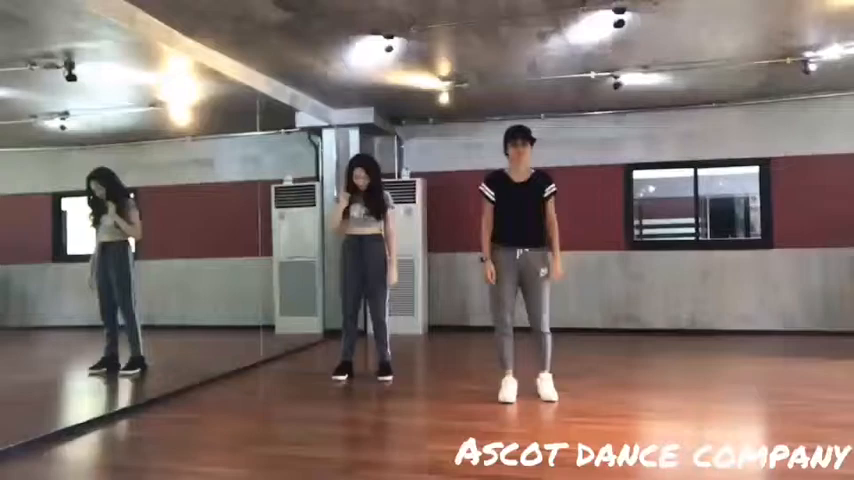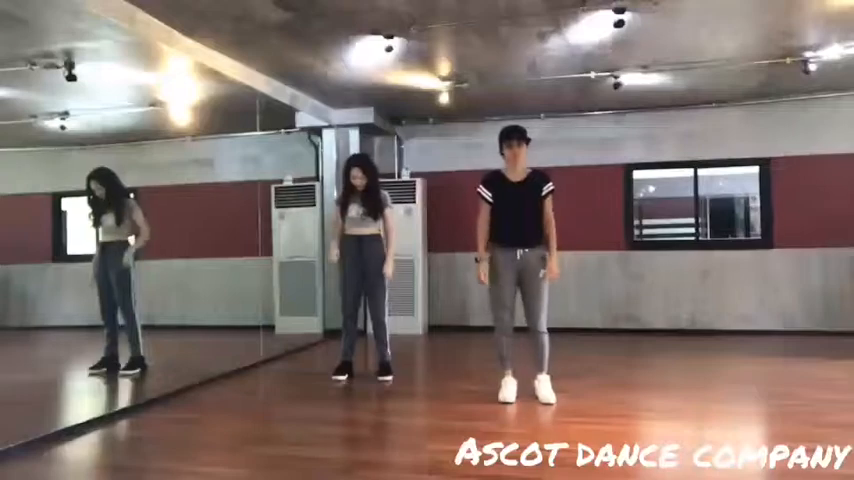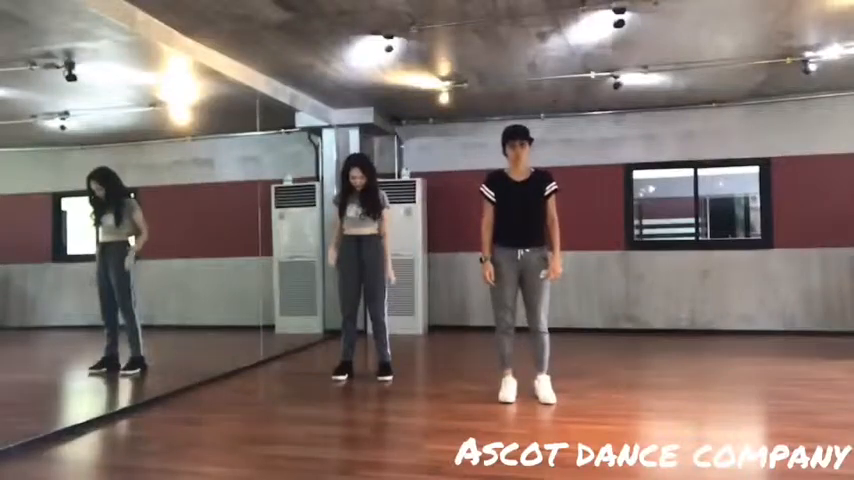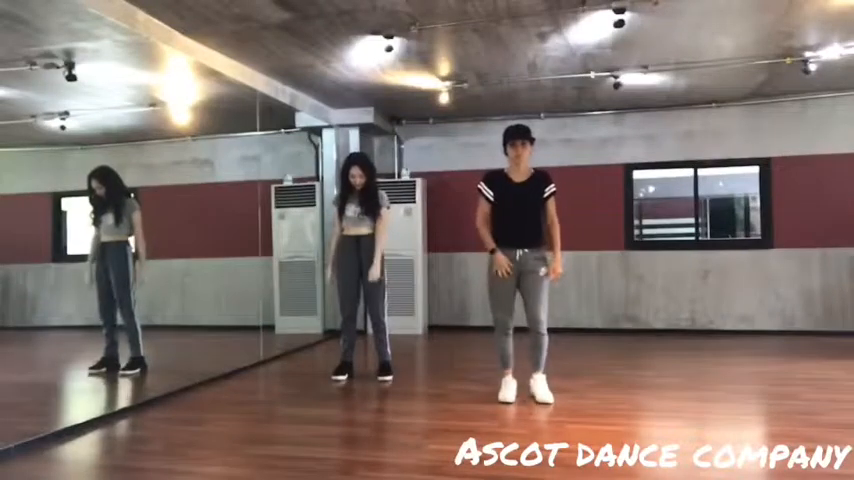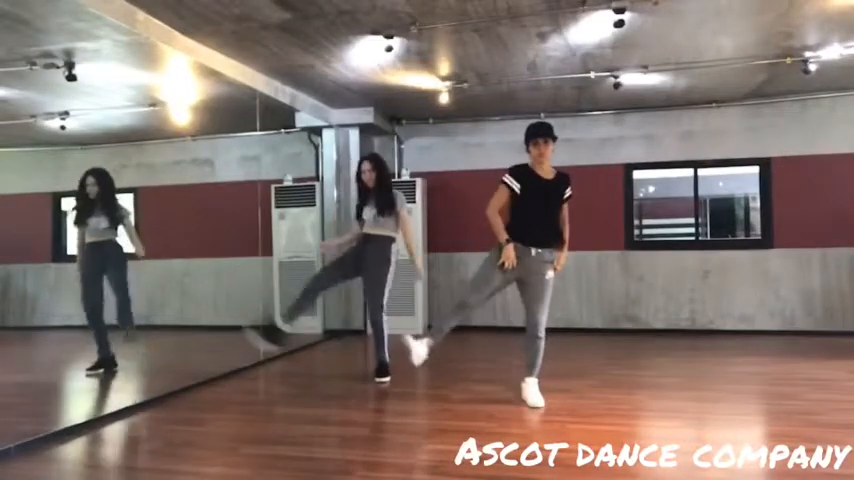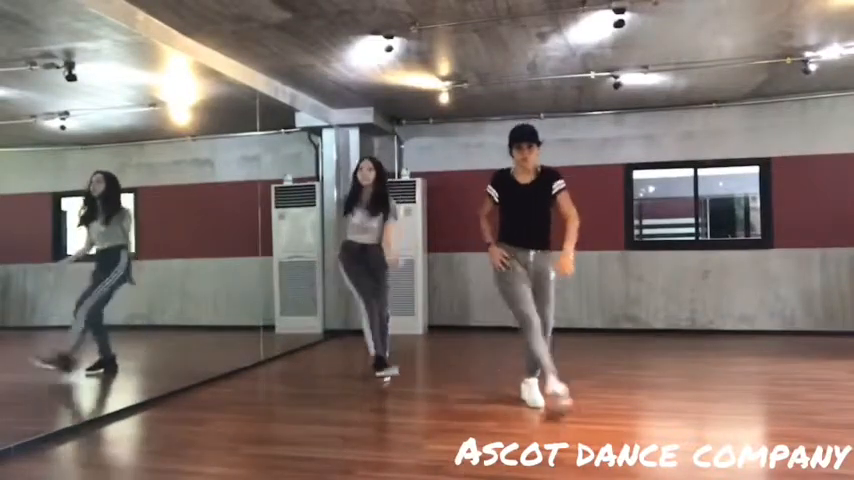
dt=0.5s
person 1, frame 1
left shoulder: (543, 180)
right shoulder: (494, 181)
left elbow: (551, 220)
right elbow: (487, 222)
left wrist: (556, 257)
right wrist: (486, 258)
left hip: (535, 255)
right hip: (503, 255)
left knee: (541, 320)
right knee: (503, 320)
left ankle: (544, 376)
right ankle: (508, 378)
person 1, frame 2
left shoulder: (541, 180)
right shoulder: (491, 181)
left elbow: (548, 219)
right elbow: (484, 221)
left wrist: (553, 256)
right wrist: (481, 259)
left hip: (534, 255)
right hip: (502, 255)
left knee: (538, 321)
right knee: (503, 320)
left ankle: (542, 378)
right ankle: (508, 378)
person 1, frame 3
left shoulder: (543, 179)
right shoulder: (494, 181)
left elbow: (552, 219)
right elbow: (487, 222)
left wrist: (556, 256)
right wrist: (486, 259)
left hip: (536, 255)
right hip: (503, 255)
left knee: (539, 321)
right knee: (504, 320)
left ankle: (542, 378)
right ankle: (507, 378)
person 1, frame 4
left shoulder: (543, 180)
right shoulder: (492, 180)
left elbow: (552, 221)
right elbow: (481, 221)
left wrist: (557, 256)
right wrist: (494, 252)
left hip: (534, 256)
right hip: (503, 256)
left knee: (538, 320)
right knee: (503, 322)
left ankle: (538, 377)
right ankle: (508, 378)
person 1, frame 5
left shoulder: (564, 181)
right shoulder: (517, 175)
right elbow: (492, 210)
left wrist: (563, 250)
right wrist: (506, 243)
left hip: (544, 258)
right hip: (512, 252)
left knee: (537, 325)
right knee: (471, 299)
left ankle: (530, 382)
right ankle: (429, 341)
person 1, frame 6
left shoulder: (551, 178)
right shoulder: (500, 180)
left elbow: (572, 217)
right elbow: (484, 216)
left wrist: (568, 251)
right wrist: (491, 246)
left hip: (541, 258)
right hip: (509, 256)
left knee: (543, 325)
right knee: (528, 316)
left ankle: (530, 382)
right ankle: (552, 377)
person 2, frame 1
left shoulder: (383, 197)
right shoulder: (347, 196)
left elbow: (390, 232)
right elbow: (335, 227)
left wrist: (393, 264)
right wrist: (341, 206)
left hip: (375, 249)
right hip: (351, 249)
left knee: (378, 309)
right knee: (349, 308)
left ankle: (384, 361)
right ankle: (346, 361)
person 2, frame 2
left shoulder: (381, 197)
right shoulder: (344, 198)
left elbow: (389, 229)
left wrist: (389, 258)
right wrist: (335, 244)
left hip: (373, 248)
right hip: (350, 249)
left knee: (377, 309)
right knee: (349, 308)
left ankle: (384, 361)
right ankle: (346, 361)
person 2, frame 3
left shoulder: (379, 197)
right shoulder: (341, 198)
left elbow: (385, 232)
left wrist: (388, 263)
right wrist: (333, 248)
left hip: (371, 248)
right hip: (348, 250)
left knee: (376, 308)
right knee: (348, 309)
left ankle: (384, 361)
right ankle: (346, 361)
person 2, frame 4
left shoulder: (378, 197)
right shoulder: (342, 197)
left elbow: (381, 232)
right elbow: (337, 231)
left wrist: (377, 262)
right wrist: (331, 262)
left hip: (369, 249)
right hip: (347, 251)
left knee: (376, 309)
right knee: (347, 309)
left ankle: (385, 362)
right ankle: (346, 361)
person 2, frame 5
left shoulder: (395, 198)
right shoulder: (365, 197)
left elbow: (406, 231)
left wrist: (416, 261)
right wrist: (338, 242)
left hip: (381, 251)
right hip: (361, 248)
left knee: (375, 309)
right knee: (318, 282)
left ankle: (383, 364)
right ankle: (279, 330)
person 2, frame 6
left shoulder: (386, 203)
right shoulder: (351, 199)
left elbow: (388, 235)
left wrist: (390, 252)
right wrist: (344, 253)
left hip: (374, 255)
right hip: (351, 253)
left knee: (381, 310)
right knee: (368, 301)
left ankle: (382, 359)
right ankle: (377, 357)
person 3, frame 1
left shoulder: (127, 204)
right shoulder: (99, 208)
left elbow: (137, 233)
right elbow: (98, 238)
left wrist: (115, 216)
right wrist: (92, 267)
left hip: (120, 254)
right hip: (102, 257)
left knee: (126, 307)
right knee: (107, 309)
left ankle: (137, 358)
right ankle: (110, 357)
person 3, frame 2
left shoulder: (127, 205)
right shoulder: (100, 208)
left elbow: (145, 233)
right elbow: (100, 237)
left wrist: (131, 250)
right wrist: (95, 262)
left hip: (119, 254)
right hip: (103, 256)
left knee: (126, 307)
right knee: (107, 309)
left ankle: (137, 358)
right ankle: (110, 357)
person 3, frame 3
left shoulder: (128, 205)
right shoulder: (101, 207)
left elbow: (144, 233)
right elbow: (101, 236)
left wrist: (132, 254)
right wrist: (97, 261)
left hip: (119, 254)
right hip: (103, 256)
left knee: (126, 307)
right knee: (107, 310)
left ankle: (137, 358)
right ankle: (110, 357)
person 3, frame 4
left shoulder: (129, 205)
right shoulder: (100, 207)
left elbow: (138, 235)
right elbow: (96, 237)
left wrist: (140, 263)
right wrist: (90, 264)
left hip: (120, 254)
right hip: (103, 256)
left knee: (126, 307)
right knee: (106, 310)
left ankle: (137, 358)
right ankle: (110, 357)
person 3, frame 5
left shoulder: (116, 209)
right shoulder: (82, 210)
left elbow: (132, 234)
right elbow: (80, 239)
left wrist: (141, 253)
right wrist: (79, 266)
left hip: (111, 252)
right hip: (89, 256)
left knee: (121, 292)
right knee: (91, 307)
left ankle: (128, 325)
right ankle: (105, 357)
person 3, frame 6
left shoulder: (121, 212)
right shoulder: (91, 214)
left elbow: (126, 241)
right elbow: (89, 245)
left wrist: (128, 268)
right wrist: (70, 259)
left hip: (117, 261)
right hip: (103, 263)
left knee: (85, 306)
right knee: (92, 310)
left ankle: (68, 356)
right ankle: (107, 359)
